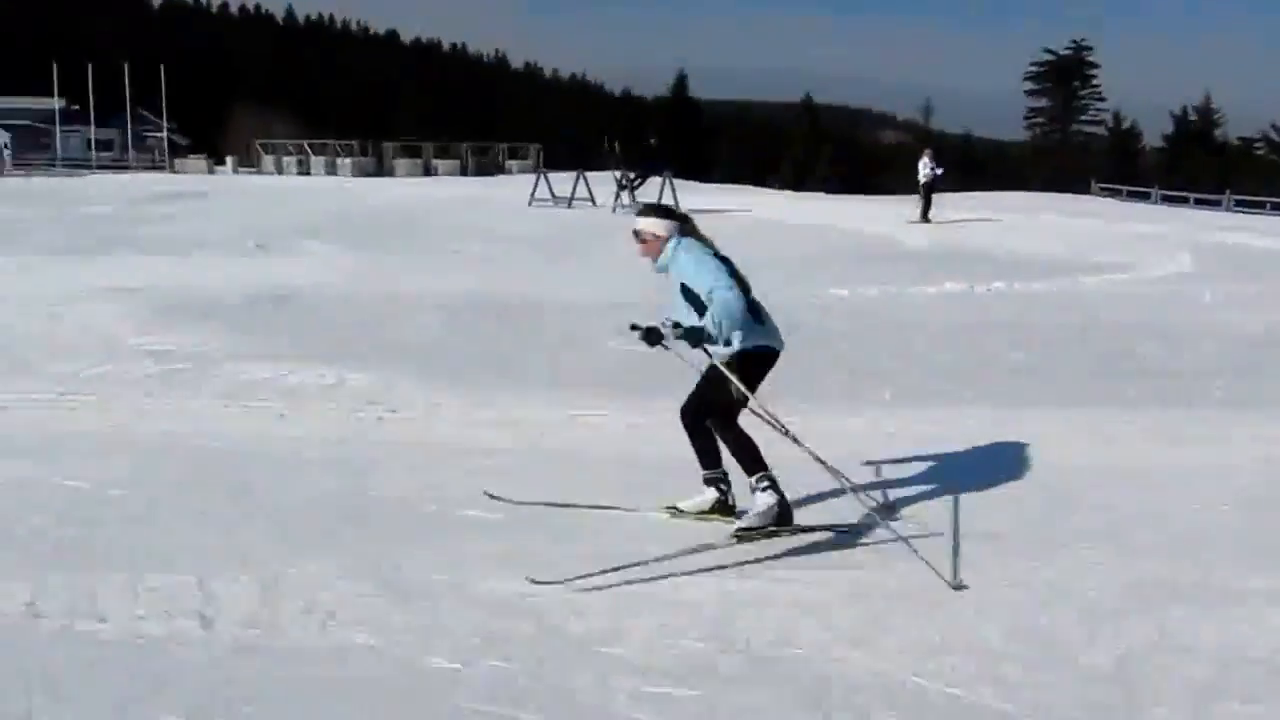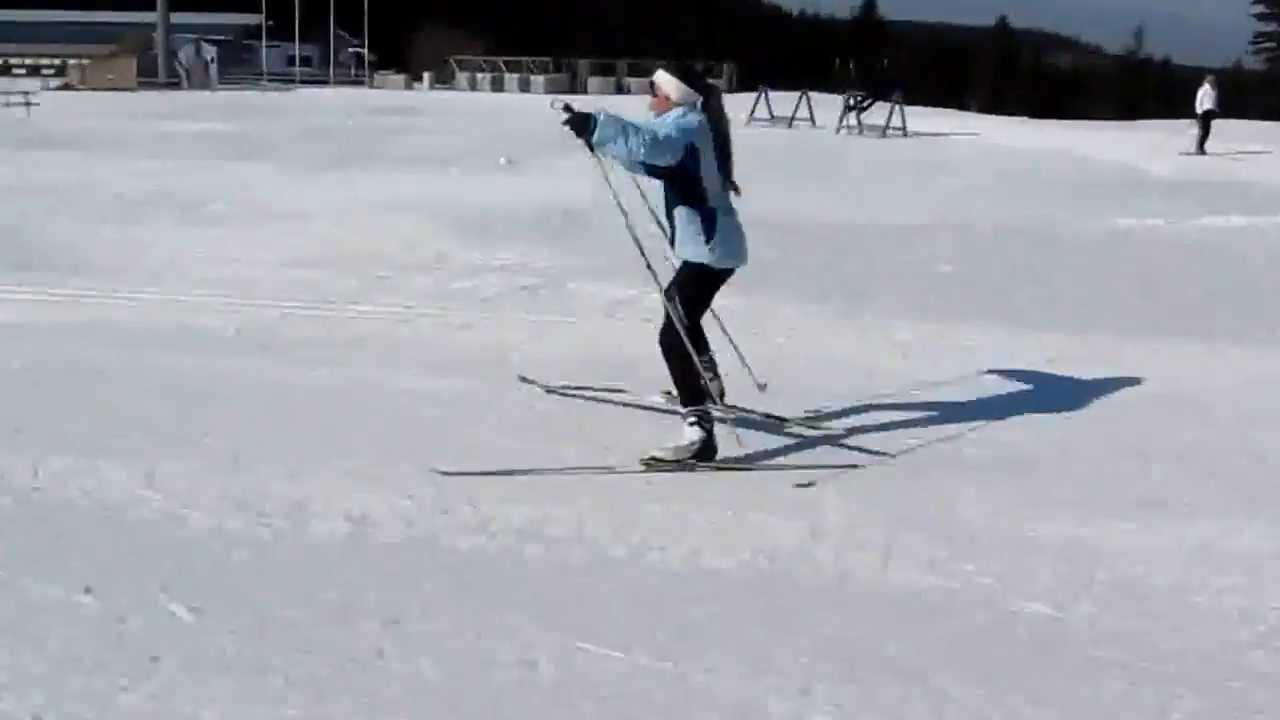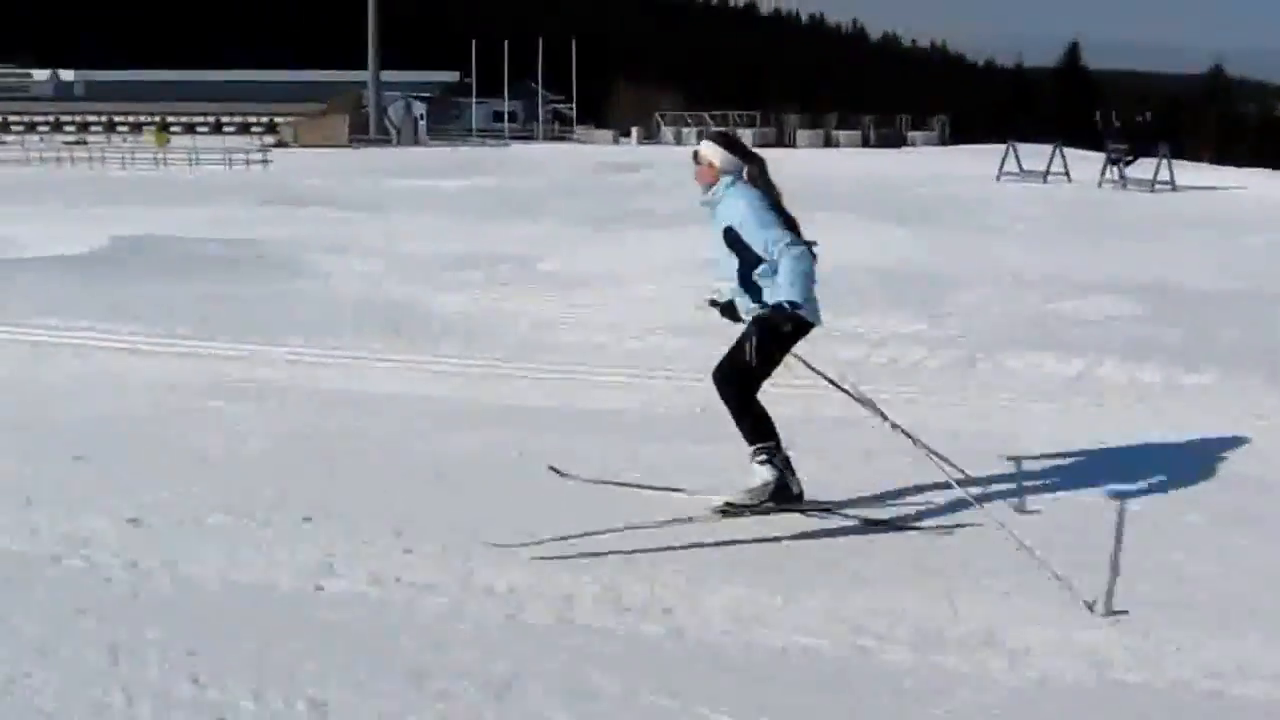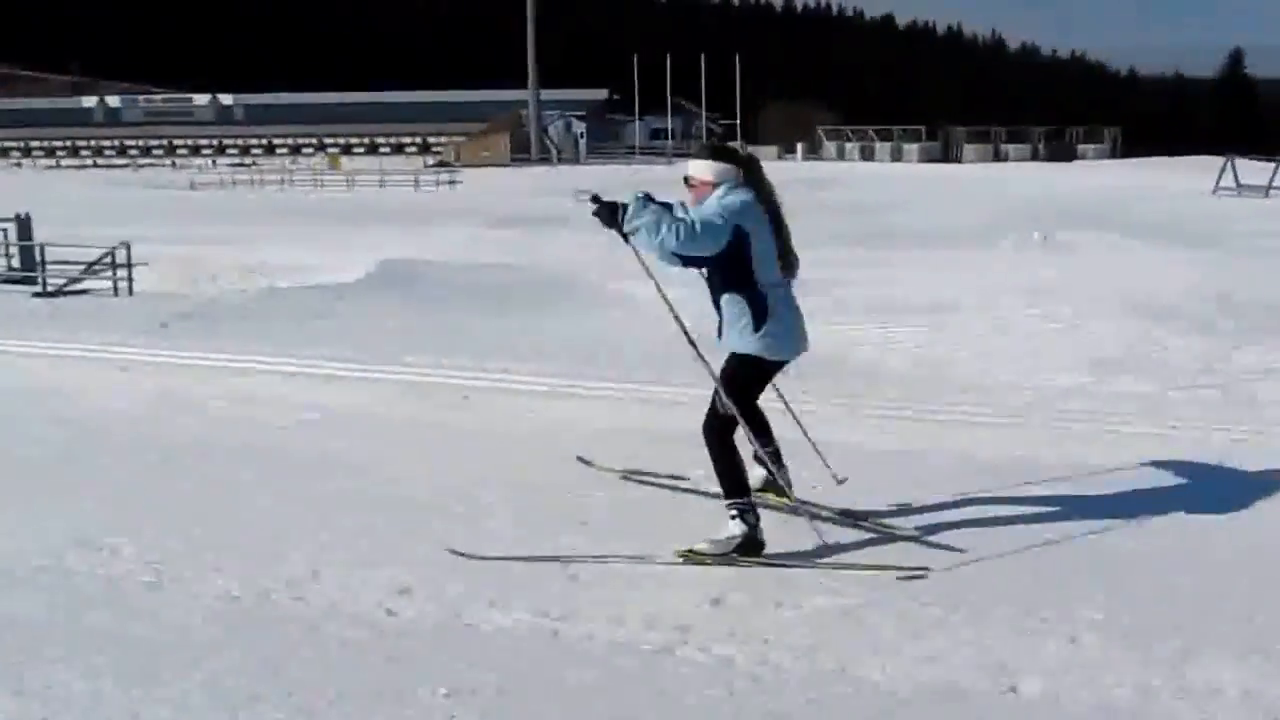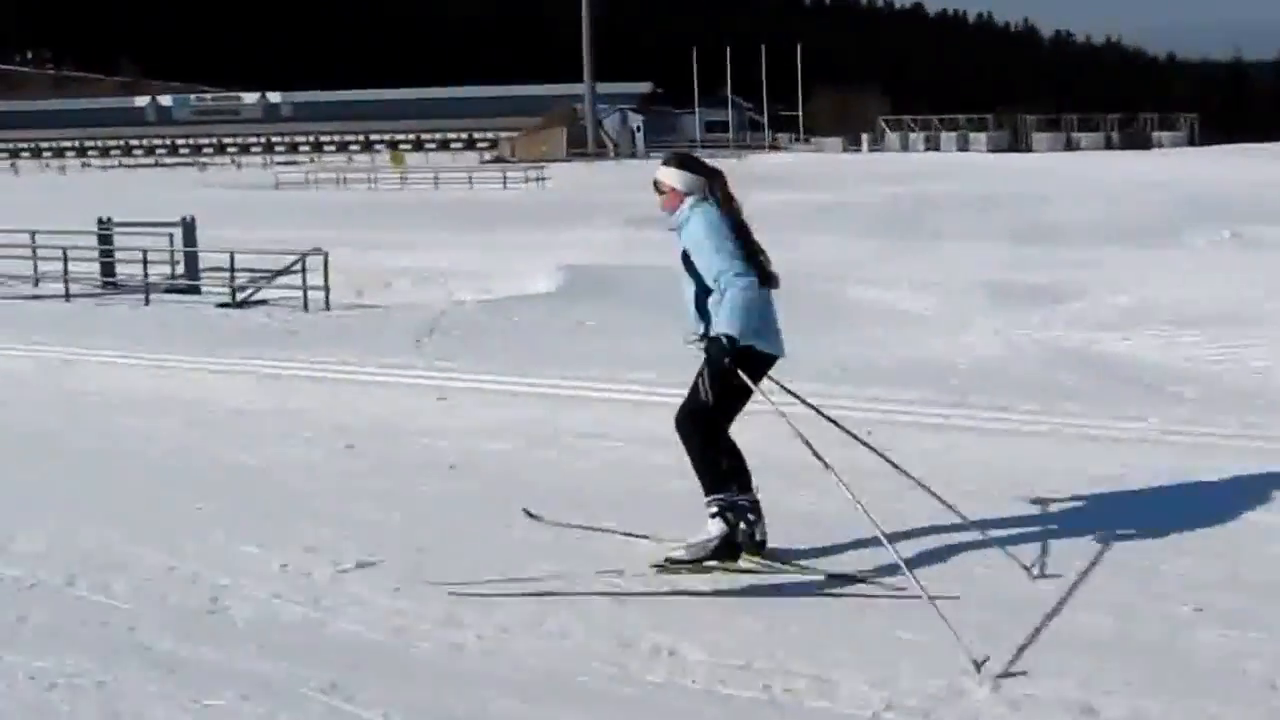
dt=0.7s
person 1, frame 1
left shoulder: (691, 259)
right shoulder: (681, 261)
left elbow: (731, 300)
left wrist: (706, 332)
right wrist: (664, 332)
left hip: (752, 347)
right hip: (733, 350)
left knee: (719, 418)
right knee: (692, 412)
left ankle: (772, 501)
right ankle: (718, 493)
person 1, frame 2
left shoulder: (684, 128)
right shoulder: (694, 126)
left elbow: (648, 145)
right elbow: (654, 152)
left wrist: (597, 126)
right wrist: (598, 130)
left hip: (704, 252)
right hip: (719, 245)
left knee: (673, 336)
right knee: (680, 309)
left ankle: (698, 431)
right ankle: (706, 381)
person 1, frame 3
left shoulder: (743, 202)
right shoulder: (731, 202)
left elbow: (793, 251)
left wrist: (789, 300)
right wrist: (734, 298)
left hip: (780, 311)
right hip: (771, 310)
left knee: (727, 378)
right knee: (738, 390)
left ankle: (770, 471)
right ankle: (780, 477)
person 1, frame 4
left shoulder: (729, 212)
right shoulder: (745, 206)
left elbow: (687, 239)
right elbow: (699, 232)
left wrist: (629, 216)
right wrist: (663, 211)
left hip: (757, 339)
right hip: (778, 333)
left knee: (717, 428)
right knee: (738, 400)
left ankle: (744, 526)
right ankle: (770, 471)
person 1, frame 5
left shoulder: (703, 223)
right shoulder: (701, 221)
left elbow: (742, 281)
left wrist: (731, 333)
left hip: (740, 342)
right hip: (742, 342)
left knee: (691, 421)
right knee: (711, 428)
left ankle: (723, 522)
right ankle: (747, 522)
